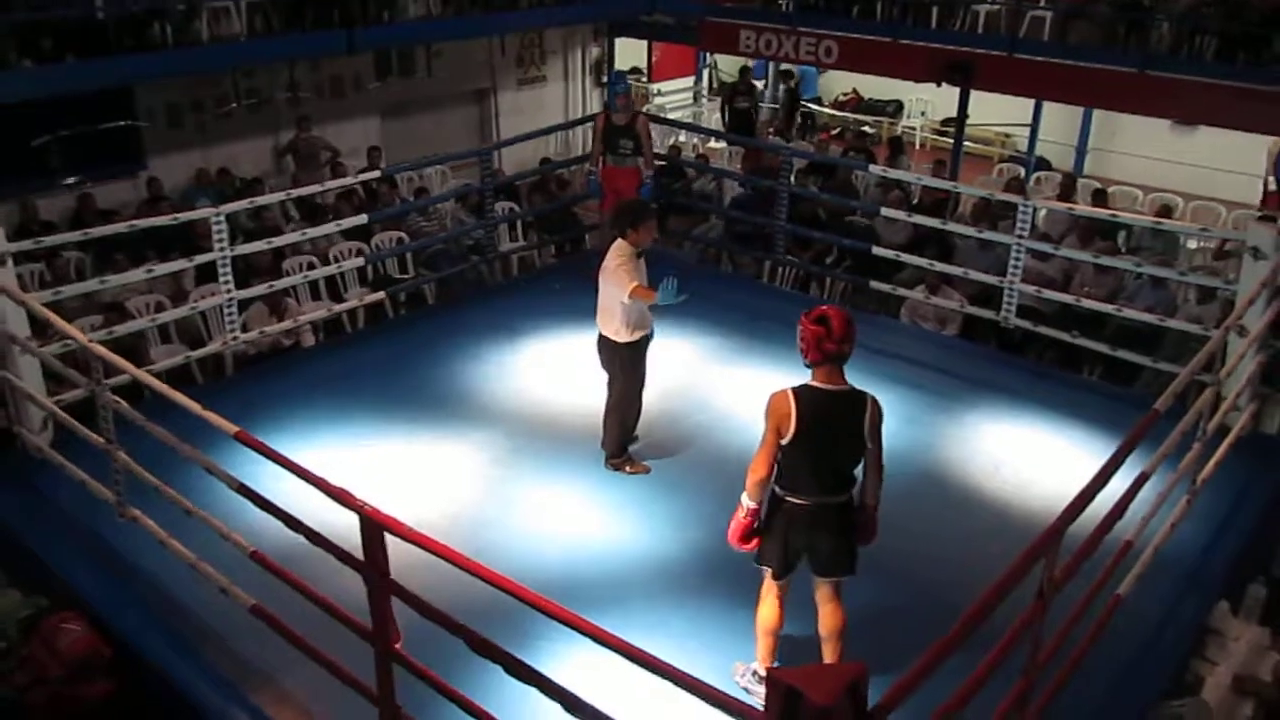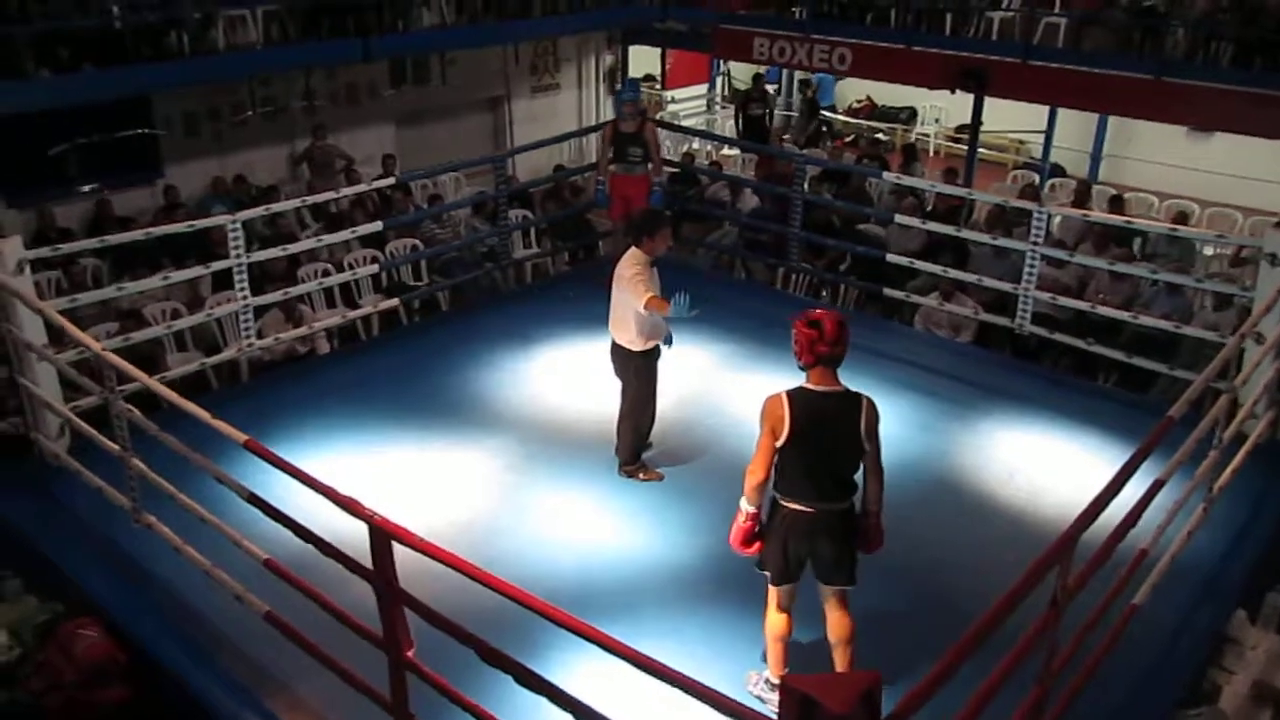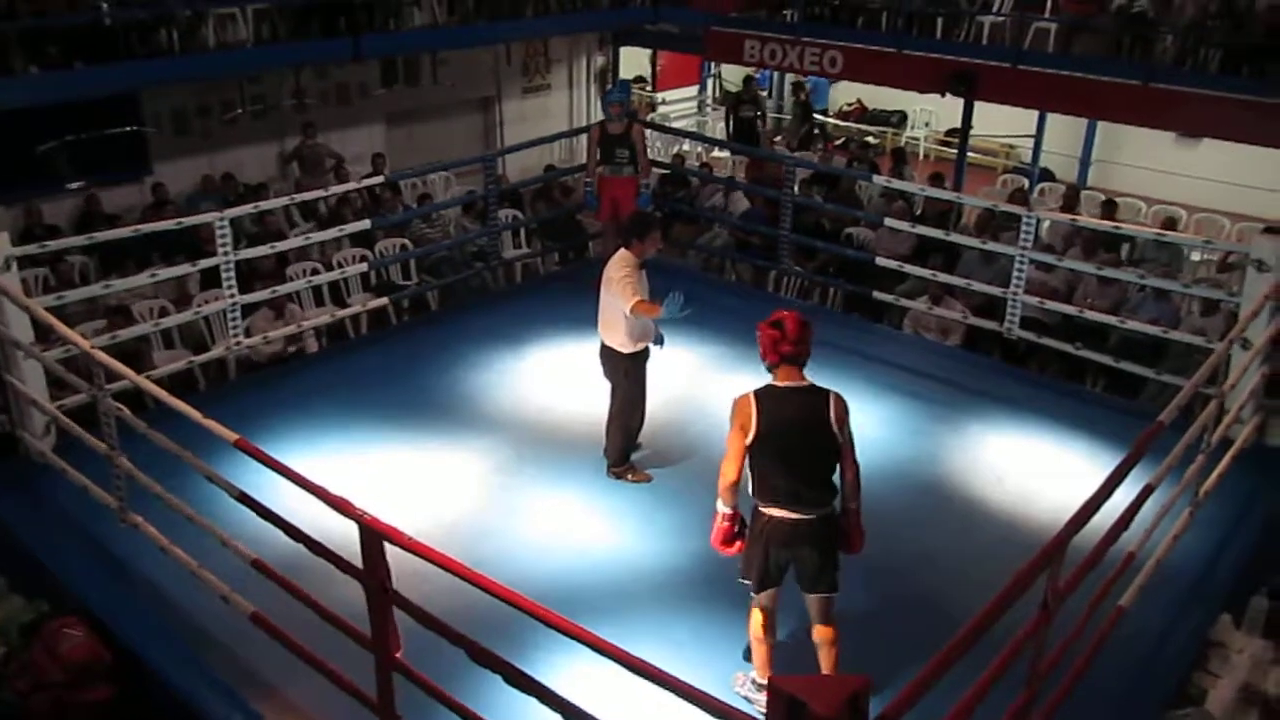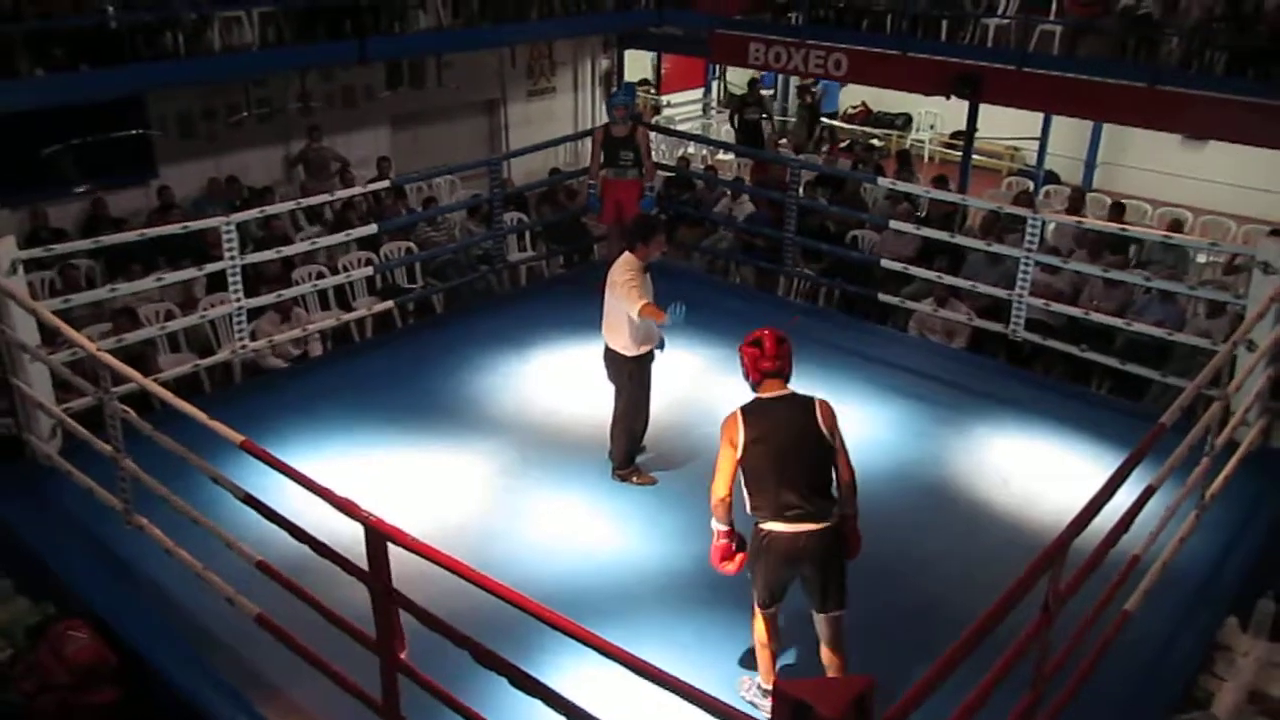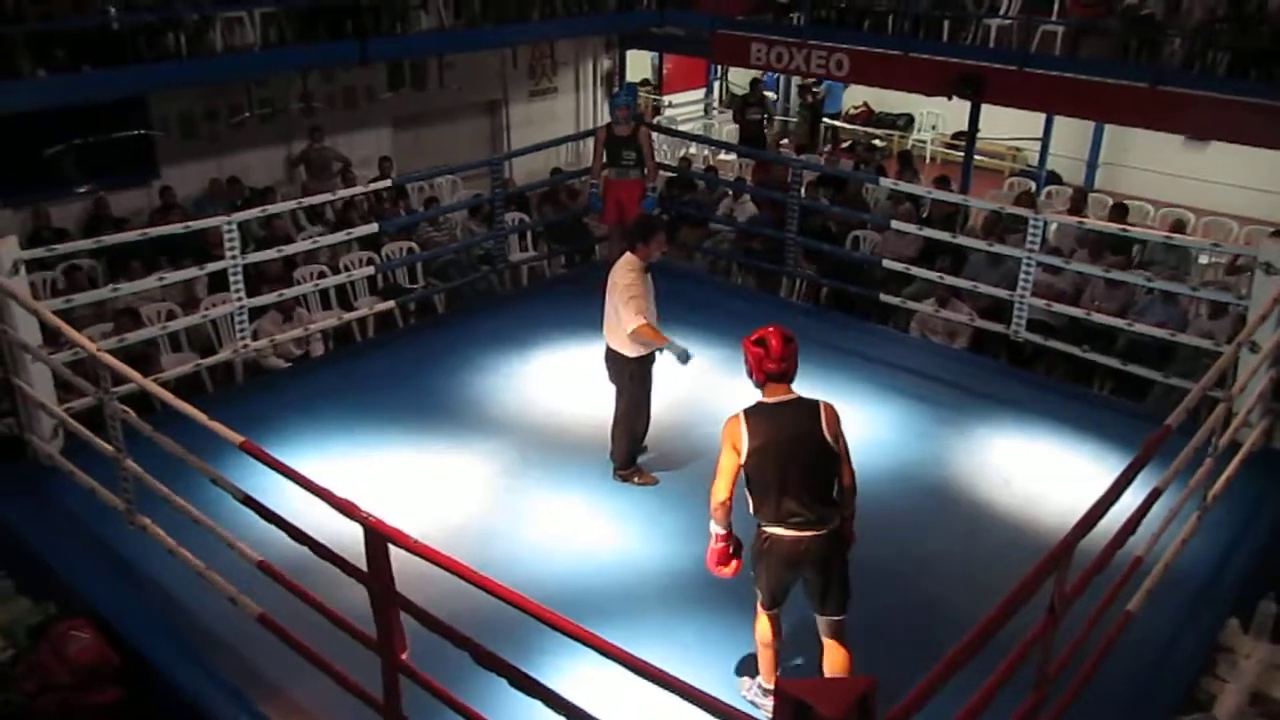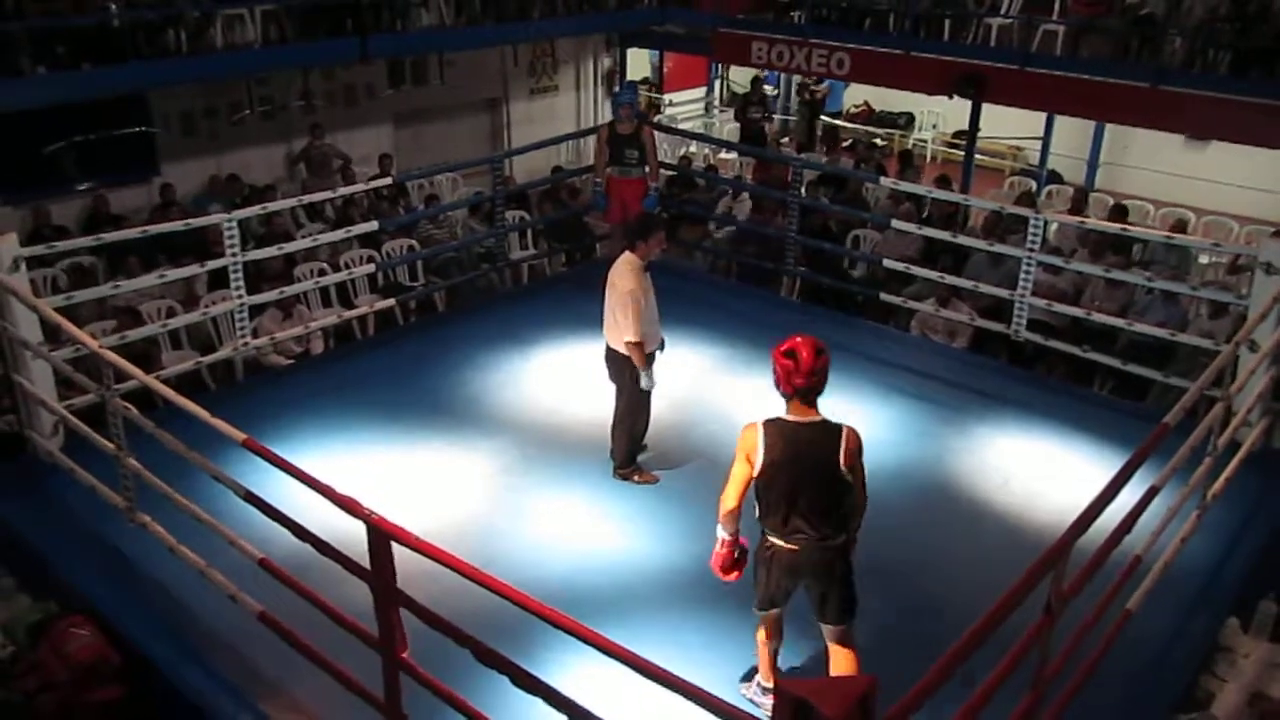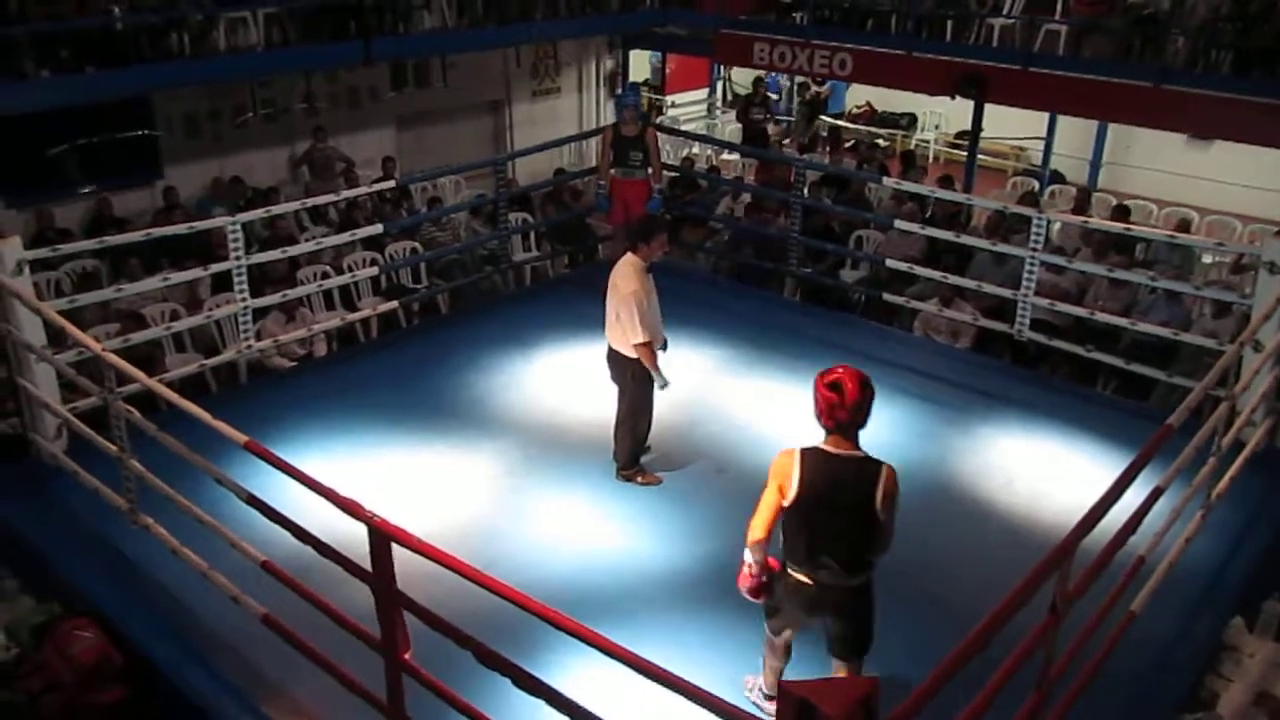
dt=0.2s
person 1, frame 1
left shoulder: (783, 403)
right shoulder: (868, 407)
left elbow: (762, 469)
right elbow: (873, 471)
left wrist: (748, 507)
right wrist: (868, 510)
left hip: (789, 511)
right hip: (837, 513)
left knee: (772, 593)
right knee: (829, 597)
left ankle: (762, 675)
person 1, frame 2
left shoulder: (779, 406)
right shoulder: (864, 408)
left elbow: (758, 474)
right elbow: (873, 474)
left wrist: (748, 512)
right wrist: (872, 515)
left hip: (789, 517)
right hip: (838, 519)
left knee: (779, 602)
right knee: (837, 604)
left ankle: (774, 683)
person 1, frame 3
left shoulder: (747, 406)
right shoulder: (833, 403)
left elbow: (729, 477)
right elbow: (850, 472)
left wrist: (726, 513)
right wrist: (851, 515)
left hip: (771, 524)
right hip: (820, 523)
left knee: (762, 604)
right knee: (822, 610)
left ankle: (762, 685)
person 1, frame 4
left shoulder: (736, 423)
right shoulder: (820, 409)
left elbow: (721, 495)
right elbow: (846, 479)
left wrist: (723, 532)
right wrist: (849, 522)
left hip: (773, 538)
right hip: (823, 537)
left knee: (764, 611)
right knee: (829, 629)
left ankle: (767, 689)
person 1, frame 5
left shoulder: (739, 426)
right shoulder: (825, 415)
left elbow: (721, 497)
right elbow: (847, 484)
left wrist: (721, 534)
right wrist: (846, 523)
left hip: (774, 541)
right hip: (825, 540)
left knee: (768, 612)
right knee: (832, 633)
person 1, frame 6
left shoulder: (756, 436)
right shoulder: (847, 440)
left elbow: (729, 505)
right elbow: (858, 505)
left wrist: (727, 538)
right wrist: (847, 536)
left hip: (778, 550)
right hip: (830, 554)
left knee: (769, 616)
right knee: (840, 641)
left ankle: (766, 687)
person 1, frame 7
left shoulder: (789, 464)
right shoulder: (884, 477)
left elbow: (758, 535)
right elbow: (881, 545)
left wrist: (753, 563)
left hip: (797, 585)
right hip: (852, 591)
left knee: (777, 638)
right knee: (850, 672)
person 2, frame 1
left shoulder: (631, 252)
right shoulder: (619, 263)
right elbow: (632, 292)
left wrist: (646, 322)
right wrist: (659, 298)
left hip: (630, 337)
right hip: (621, 344)
left knee: (627, 394)
right knee: (625, 398)
left ankle: (615, 437)
right ankle: (617, 456)
person 2, frame 2
left shoulder: (640, 259)
right shoulder: (633, 271)
right elbow: (647, 302)
left wrist: (662, 327)
right wrist: (673, 310)
left hip: (639, 345)
right hip: (635, 351)
left knee: (636, 402)
right knee: (639, 405)
left ankle: (629, 443)
right ankle: (630, 463)
person 2, frame 3
left shoulder: (629, 261)
right shoulder: (622, 273)
right elbow: (634, 305)
left wrist: (652, 328)
right wrist: (663, 312)
left hip: (628, 346)
right hip: (624, 353)
left knee: (625, 403)
right knee: (629, 407)
left ankle: (618, 445)
right ankle: (619, 464)
person 2, frame 4
left shoulder: (633, 264)
right shoulder: (626, 276)
right elbow: (641, 309)
left wrist: (656, 332)
right wrist: (668, 318)
left hip: (631, 350)
right hip: (628, 356)
left knee: (628, 406)
right knee: (632, 410)
left ankle: (623, 447)
right ankle: (623, 466)
person 2, frame 5
left shoulder: (633, 264)
right shoulder: (629, 279)
right elbow: (637, 326)
left wrist: (661, 340)
right wrist: (671, 345)
left hip: (630, 353)
right hip: (629, 358)
left knee: (629, 407)
right knee: (633, 411)
left ankle: (624, 448)
right ankle: (625, 467)
person 2, frame 6
left shoulder: (630, 263)
right shoulder: (629, 282)
right elbow: (632, 338)
left wrist: (655, 335)
right wrist: (645, 372)
left hip: (625, 352)
right hip: (628, 357)
left knee: (629, 407)
right knee: (633, 410)
left ankle: (624, 446)
right ankle: (625, 466)
person 2, frame 7
left shoulder: (631, 264)
right shoulder: (632, 285)
right elbow: (639, 340)
left wrist: (658, 334)
right wrist: (656, 373)
left hip: (626, 353)
right hip: (631, 358)
left knee: (632, 408)
right knee: (636, 411)
left ankle: (627, 447)
right ankle: (628, 467)
person 3, frame 1
left shoulder: (639, 121)
right shoulder: (602, 120)
left elbow: (648, 152)
right elbow: (596, 149)
left wrist: (648, 180)
right wrist: (593, 176)
left hip: (631, 174)
right hip: (609, 173)
right knee: (607, 217)
person 3, frame 2
left shoulder: (647, 128)
right shoulder: (610, 129)
left elbow: (656, 158)
right elbow: (604, 158)
left wrist: (657, 187)
right wrist: (600, 186)
left hip: (640, 181)
right hip: (618, 181)
right knee: (618, 226)
person 3, frame 3
left shoulder: (635, 129)
right shoulder: (597, 130)
left elbow: (643, 161)
right elbow: (591, 161)
left wrist: (645, 189)
right wrist: (589, 188)
left hip: (628, 183)
right hip: (606, 183)
right knee: (607, 227)
person 3, frame 4
left shoulder: (639, 132)
right shoulder: (601, 133)
left elbow: (648, 164)
right elbow: (595, 163)
left wrist: (649, 192)
right wrist: (592, 191)
left hip: (632, 186)
right hip: (609, 186)
right knee: (612, 230)
person 3, frame 5
left shoulder: (642, 132)
right shoulder: (603, 132)
left elbow: (650, 164)
right elbow: (597, 163)
left wrist: (651, 192)
right wrist: (594, 191)
left hip: (634, 186)
right hip: (612, 186)
right knee: (613, 230)
person 3, frame 6
left shoulder: (644, 130)
right shoulder: (606, 130)
left elbow: (652, 162)
right elbow: (600, 161)
left wrist: (653, 191)
right wrist: (598, 189)
left hip: (636, 184)
right hip: (614, 183)
right knee: (615, 227)
person 3, frame 7
left shoulder: (648, 133)
right shoulder: (610, 132)
left elbow: (656, 165)
right elbow: (604, 163)
left wrist: (657, 194)
right wrist: (601, 191)
left hip: (640, 186)
right hip: (618, 186)
right knee: (618, 229)
